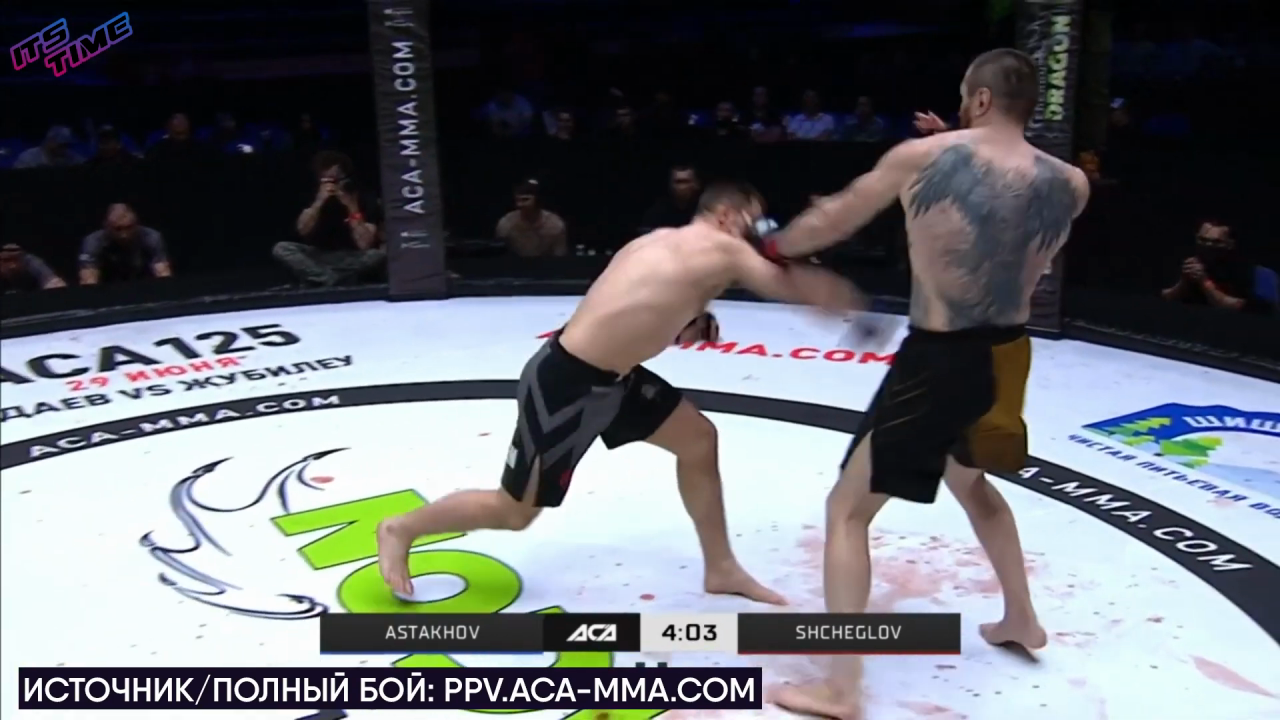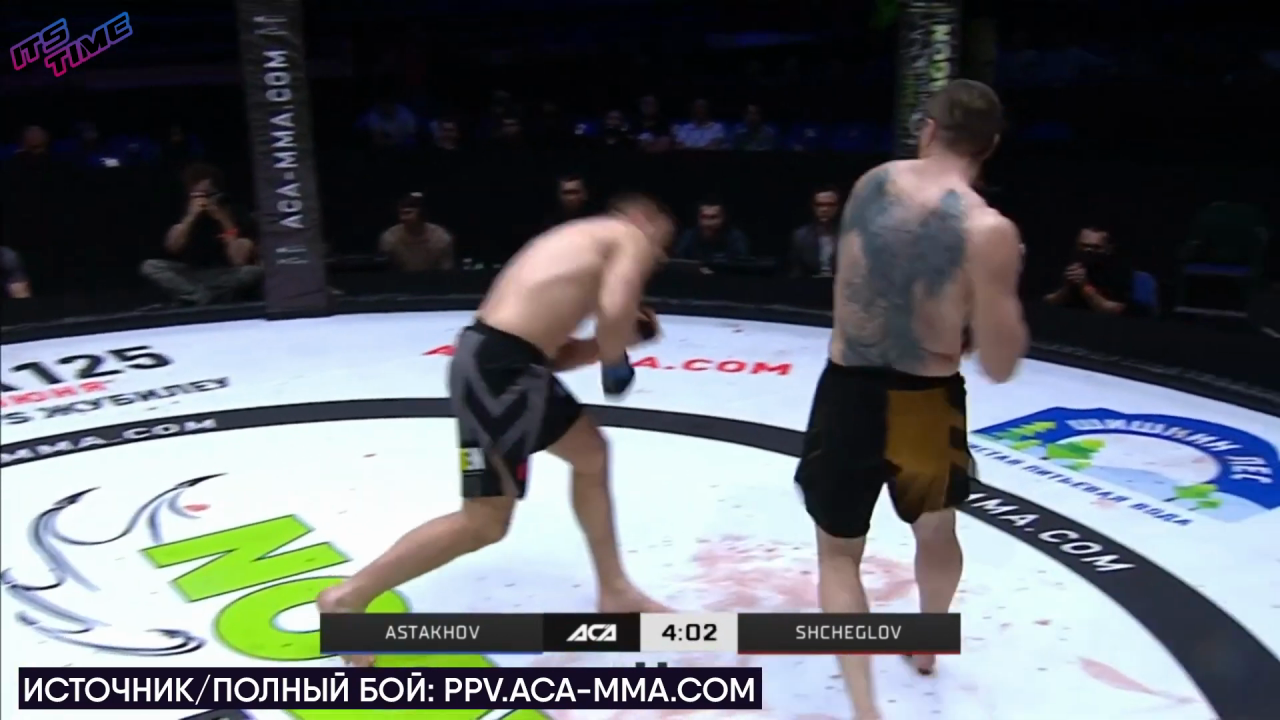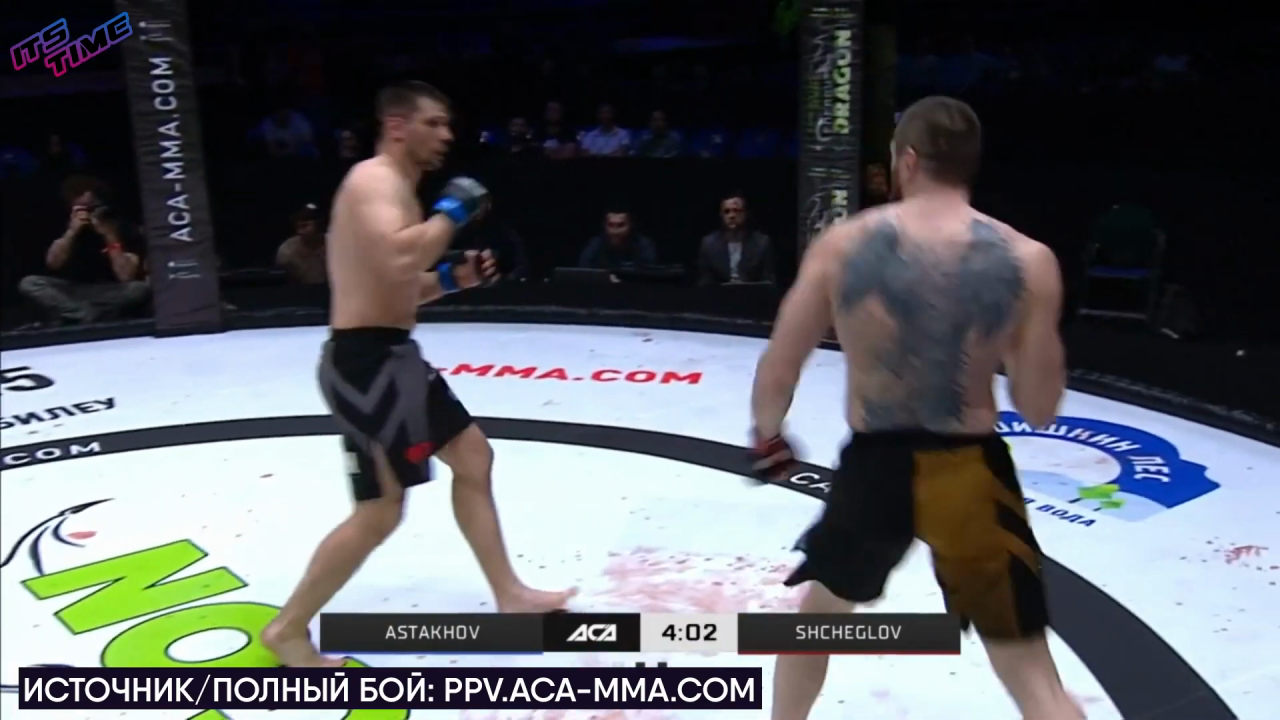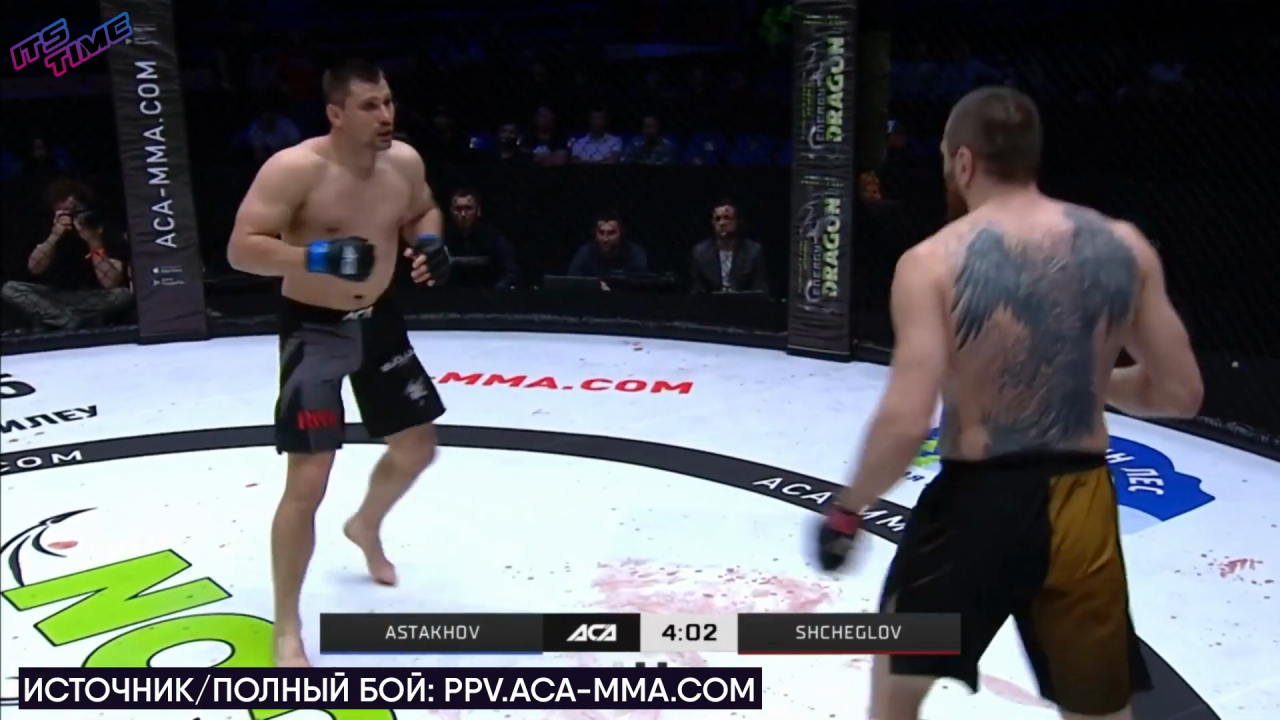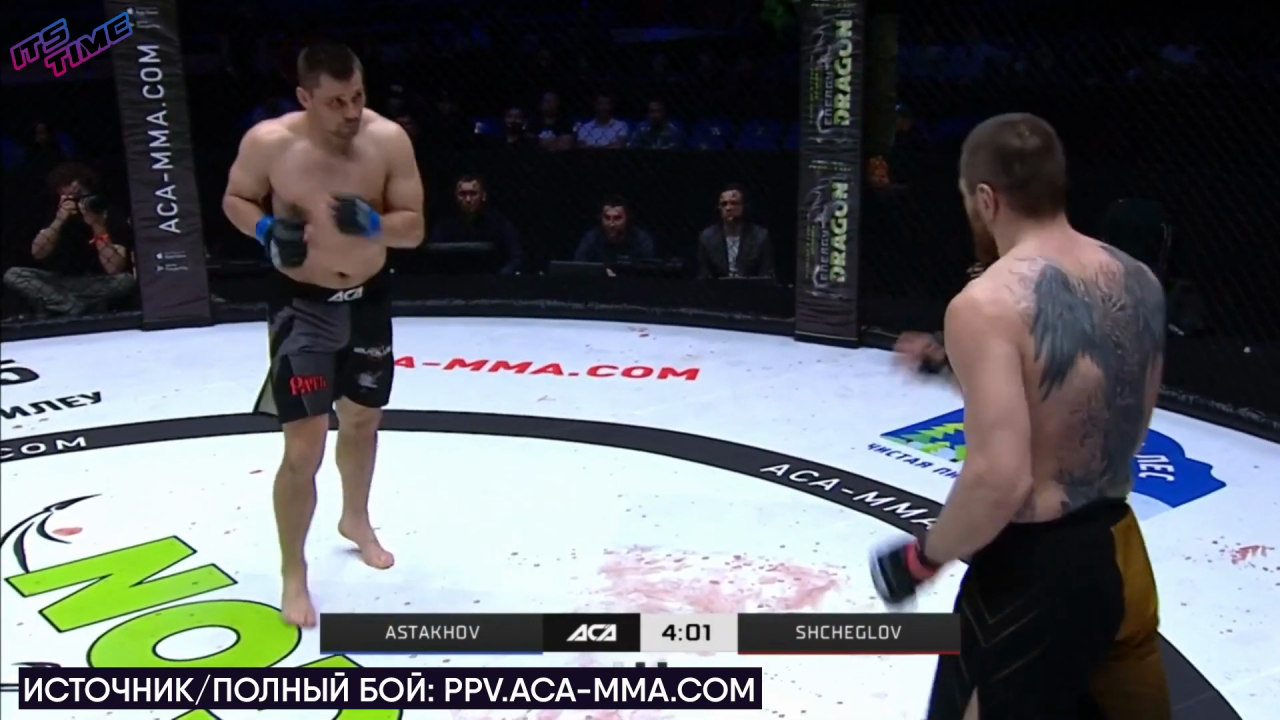
dt=0.3s
person 1, frame 1
left shoulder: (924, 156)
right shoulder: (1069, 184)
left elbow: (834, 219)
left wrist: (777, 244)
left hip: (939, 364)
right hip: (1006, 358)
left knee: (848, 511)
right knee: (970, 480)
right ankle: (1021, 620)
person 1, frame 2
left shoulder: (870, 186)
right shoulder: (988, 230)
right elbow: (1002, 363)
left hip: (845, 398)
right hip: (929, 404)
left knee: (839, 555)
right knee: (937, 525)
right ankle: (924, 644)
person 1, frame 3
left shoulder: (842, 243)
right shoulder: (1026, 261)
left elbow: (778, 366)
right elbow: (1041, 409)
left wrist: (766, 436)
left hip: (874, 468)
right hip: (971, 476)
left knee: (820, 612)
person 1, frame 4
left shoulder: (933, 264)
right shoulder: (1124, 247)
left elbow: (903, 425)
right elbow: (1180, 395)
left wrist: (844, 511)
left hip: (978, 507)
right hip: (1082, 509)
person 1, frame 5
left shoulder: (988, 304)
right shoulder: (1139, 283)
left elbow: (1000, 480)
left wrist: (922, 555)
left hip: (1028, 571)
right hip: (1118, 560)
person 2, frame 1
left shoulder: (668, 244)
right shoulder: (720, 251)
right elbow: (787, 284)
left wrist: (683, 326)
right wrist: (850, 299)
left hip: (607, 375)
right hip: (567, 385)
left knee: (699, 439)
right knee: (514, 512)
left ankle: (722, 568)
right ankle: (401, 529)
person 2, frame 2
left shoulder: (563, 243)
right shoulder: (628, 236)
right elbow: (612, 311)
left wrist: (626, 332)
right wrist: (618, 362)
left hip: (515, 364)
right hip: (500, 369)
left knee: (591, 452)
right knee: (487, 522)
left ankle: (614, 590)
right ankle: (351, 596)
person 2, frame 3
left shoulder: (396, 185)
right shoulder: (373, 180)
right elbow: (399, 260)
left wrist: (452, 276)
right wrist: (452, 211)
left hip: (390, 354)
right hip: (366, 361)
left knee: (475, 458)
right knee: (379, 514)
left ankle: (510, 593)
right ankle: (287, 628)
person 2, frame 4
left shoulder: (404, 161)
right shoulder: (295, 167)
left elbow: (426, 215)
right elbow: (241, 243)
left wrist: (428, 246)
right wrist: (321, 255)
left hip: (378, 321)
right hip: (313, 329)
left knee: (417, 449)
right knee: (309, 480)
left ankle: (365, 528)
right ankle: (287, 629)
person 2, frame 5
left shoulder: (387, 138)
right shoulder: (268, 141)
left elbow: (413, 229)
right elbow: (236, 199)
left wrist: (370, 223)
right wrist: (268, 232)
left hip: (369, 300)
right hip: (302, 306)
left knee: (362, 424)
right knee: (302, 449)
left ankle: (355, 520)
right ankle: (294, 574)
